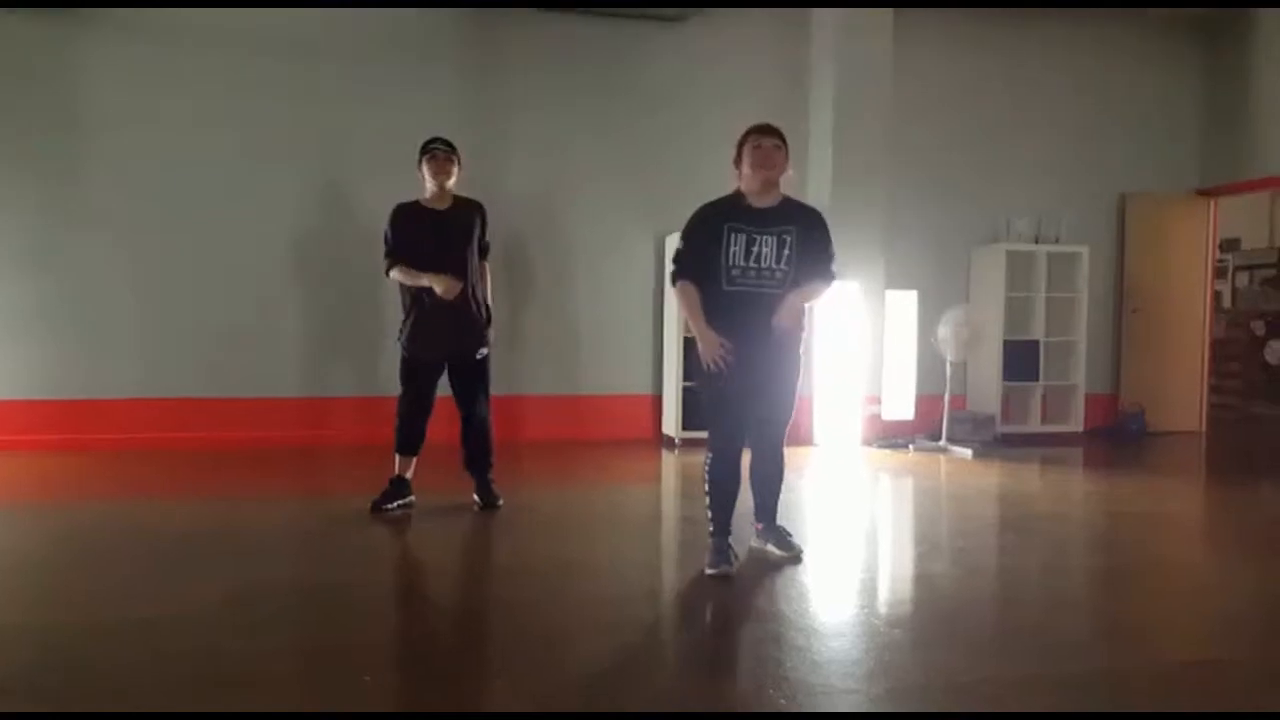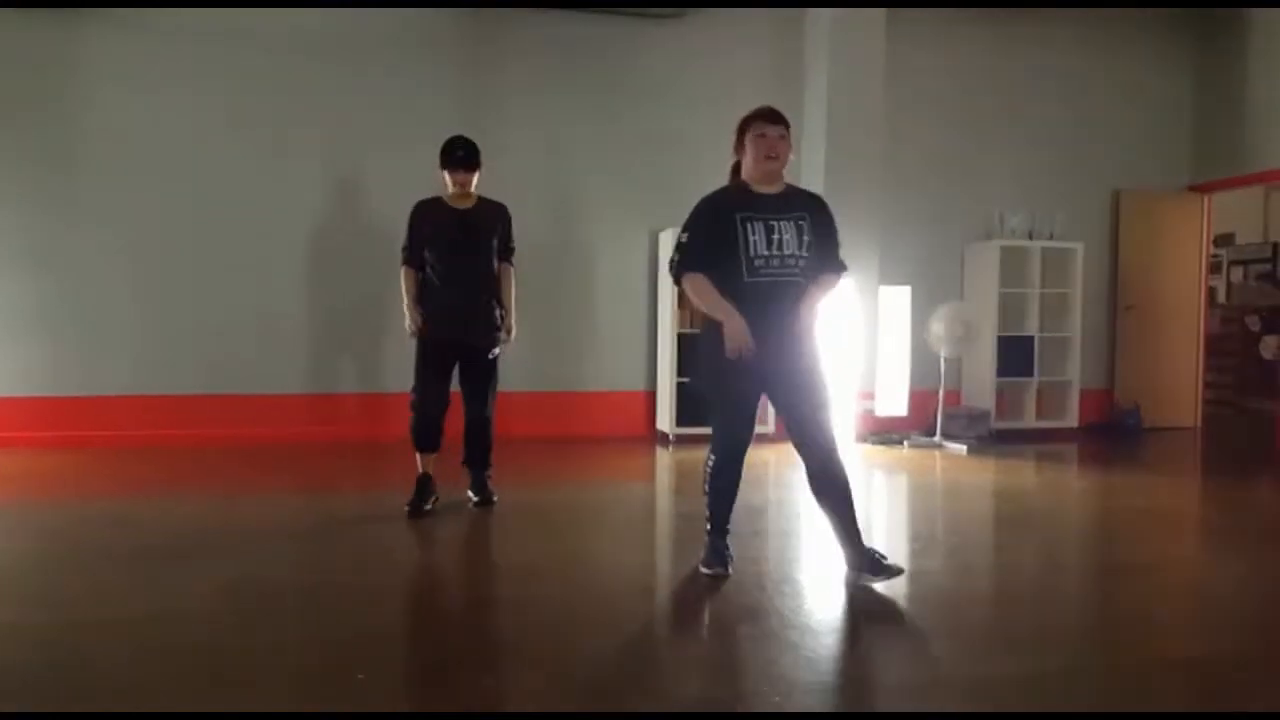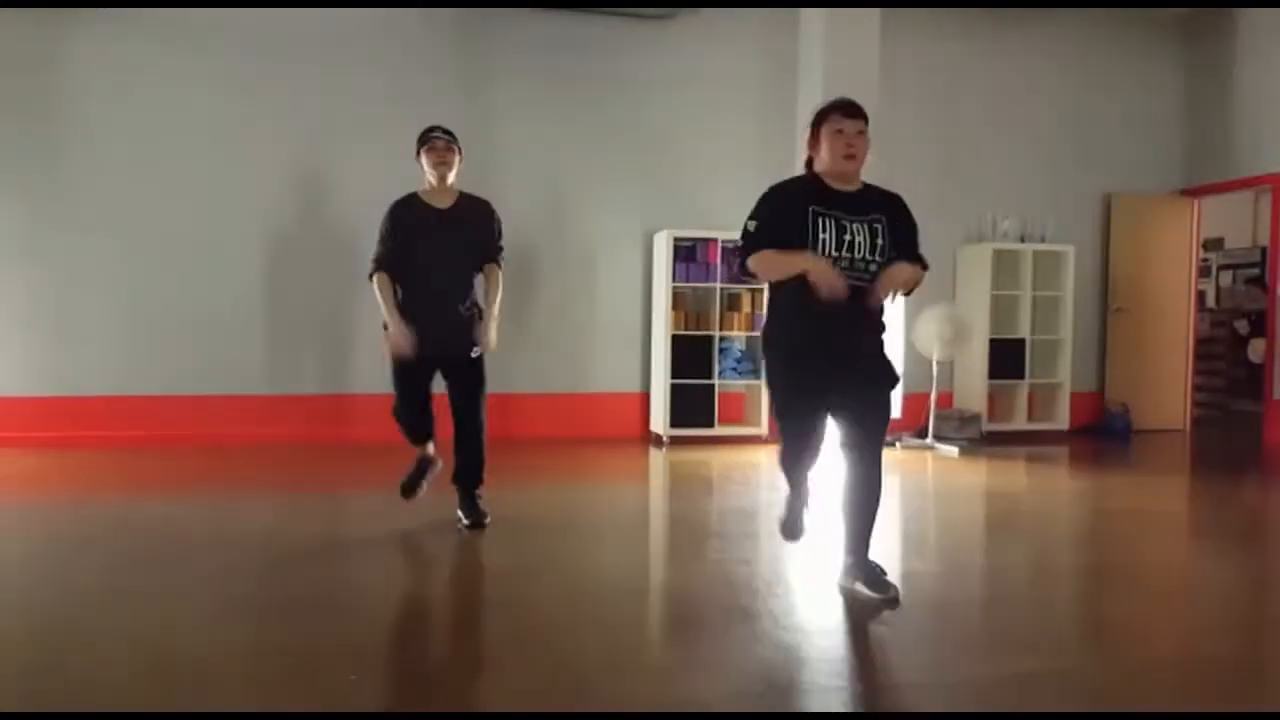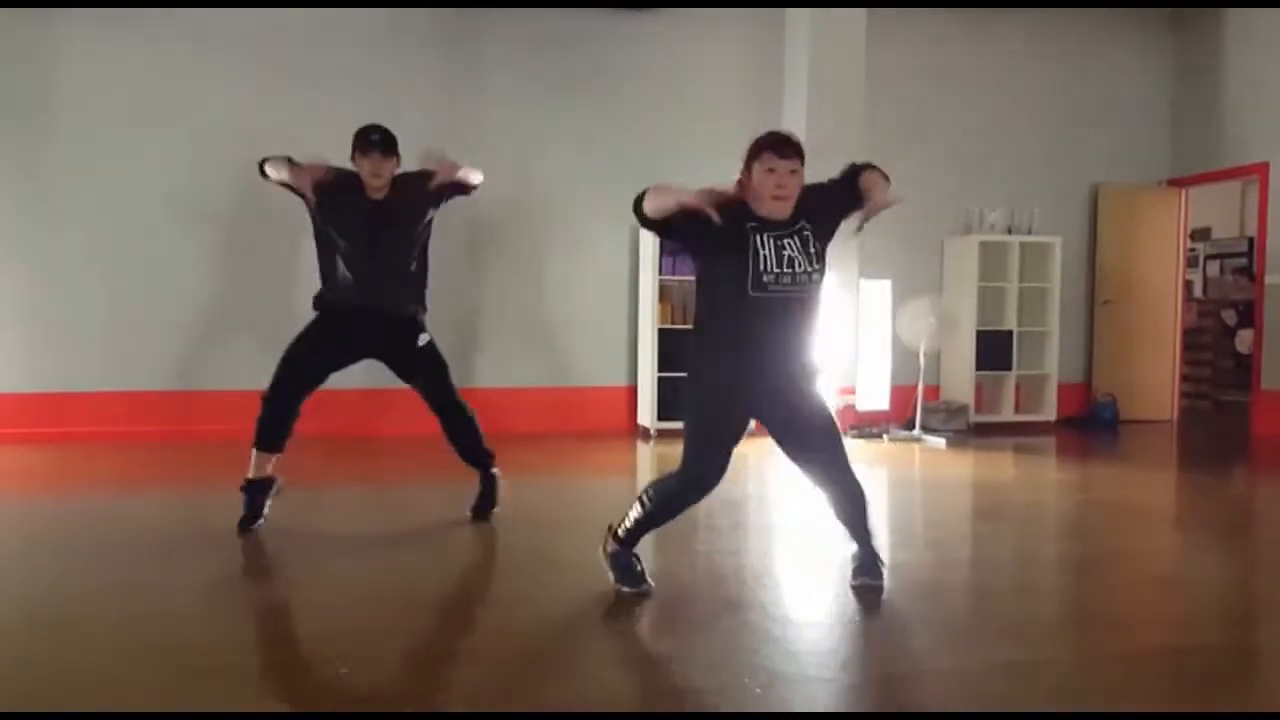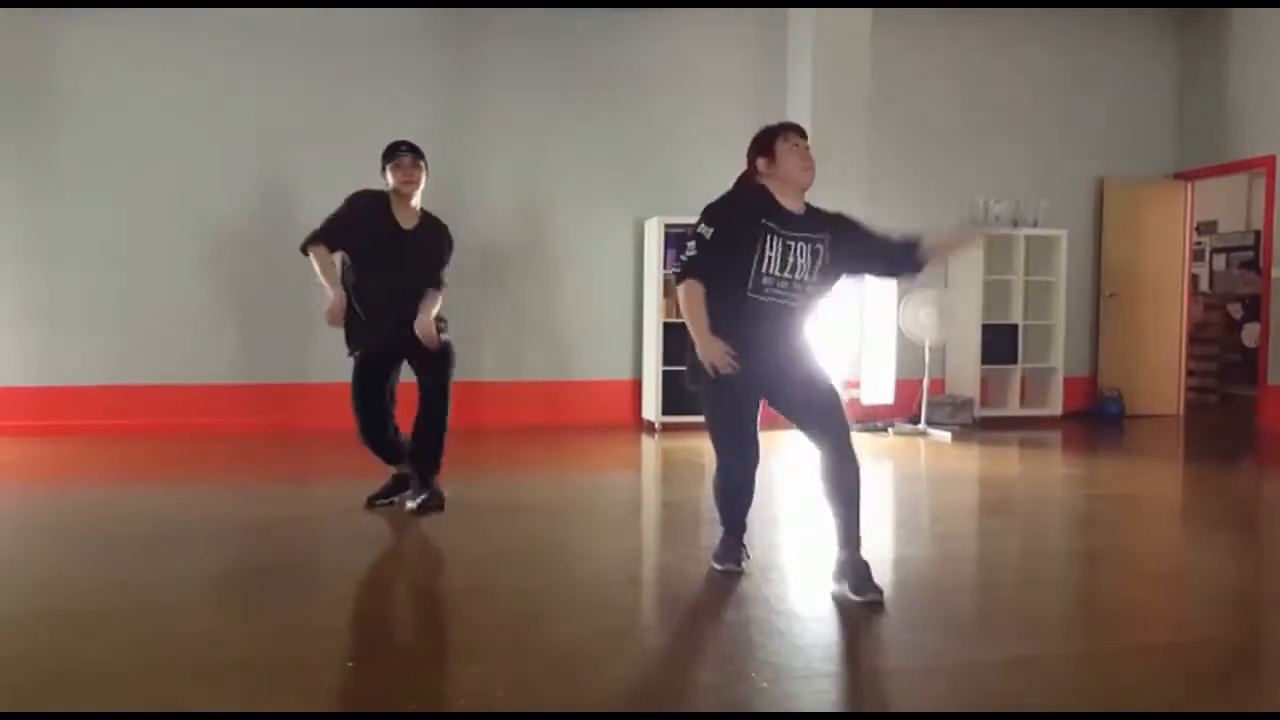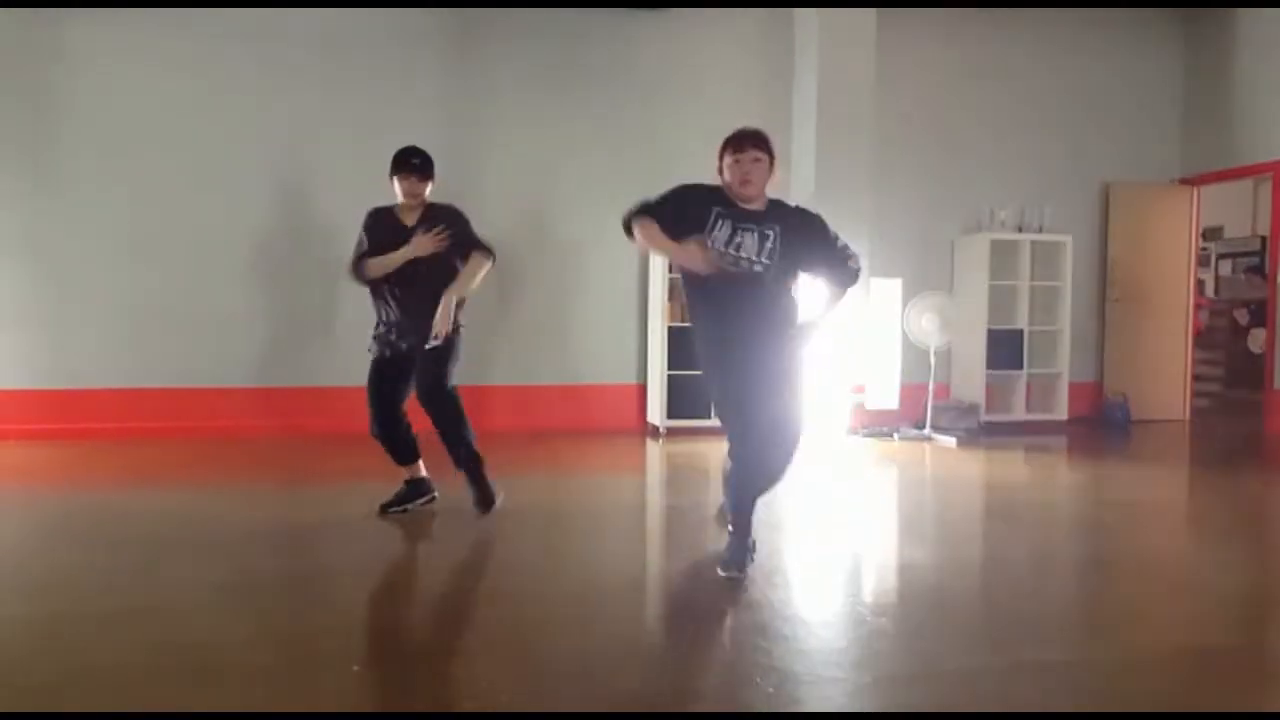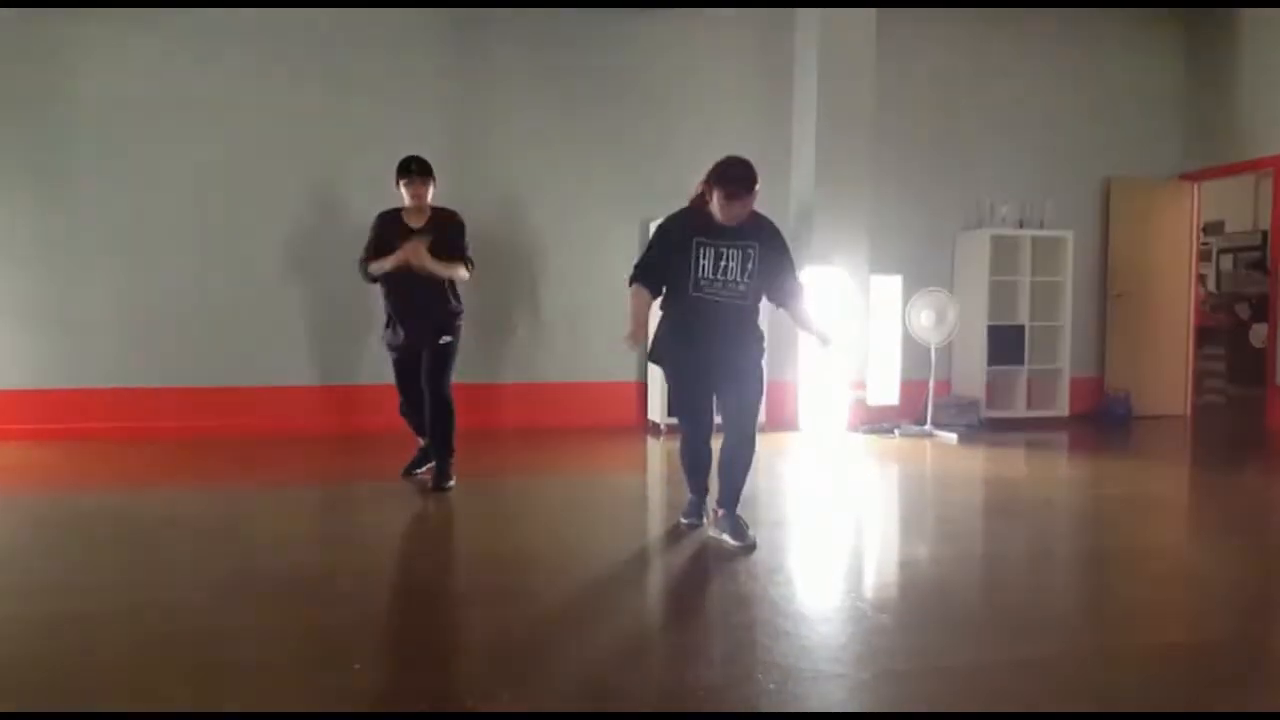
dt=0.7s
person 1, frame 1
left shoulder: (806, 220)
right shoulder: (712, 217)
left elbow: (823, 276)
right elbow: (684, 278)
left wrist: (795, 300)
right wrist: (702, 332)
left hip: (779, 349)
right hip: (723, 349)
left knee: (770, 441)
right knee: (724, 444)
left ankle: (767, 524)
right ankle: (720, 540)
person 1, frame 2
left shoulder: (812, 208)
right shoulder: (716, 209)
left elbow: (829, 269)
right elbow: (686, 272)
left wrist: (807, 302)
right wrist: (727, 316)
left hip: (793, 346)
right hip: (733, 350)
left knee: (819, 447)
right knee: (729, 447)
left ankle: (856, 551)
right ankle: (716, 541)
person 1, frame 3
left shoulder: (890, 207)
right shoulder: (787, 198)
left elbow: (914, 267)
right elbow: (755, 258)
left wrist: (898, 277)
right wrist: (807, 262)
left hip: (862, 350)
right hip: (796, 348)
left knee: (866, 457)
right knee: (799, 447)
left ankle: (857, 562)
right ankle: (798, 496)
person 1, frame 4
left shoulder: (816, 212)
right shoulder: (722, 220)
left elbow: (859, 177)
right elbow: (649, 207)
left wrist: (876, 191)
right wrist: (687, 198)
left hip: (787, 379)
right hip: (721, 374)
left knee: (833, 469)
right knee: (698, 474)
left ankle: (865, 551)
right ankle: (621, 544)
person 1, frame 5
left shoulder: (833, 229)
right shoulder: (734, 212)
left elbow: (896, 256)
right elbow: (691, 273)
left wrist: (961, 236)
right wrist: (702, 338)
left hip: (787, 355)
right hip: (726, 359)
left knee: (838, 448)
right knee: (737, 459)
left ankle: (850, 560)
right ankle: (732, 538)
person 1, frame 6
left shoulder: (798, 223)
right shoulder: (697, 203)
left elbow: (847, 266)
right elbow: (638, 221)
left wrist: (818, 320)
right wrist: (675, 251)
left hip: (775, 349)
right hip: (724, 351)
left knee: (780, 443)
right knee: (748, 444)
left ankle: (737, 516)
right ankle: (739, 533)
person 1, frame 7
left shoulder: (765, 234)
right shoulder: (678, 228)
left elbow: (787, 288)
right elbow: (644, 279)
left wrist: (813, 328)
right wrist: (639, 322)
left hip: (741, 349)
right hip: (686, 348)
left knee: (741, 431)
right knee: (694, 430)
left ankle: (727, 512)
right ankle: (697, 498)
person 2, frame 1
left shoulder: (474, 211)
right shoulder: (403, 215)
right elbow: (394, 269)
left wrist: (486, 310)
right wrist: (431, 281)
left hip: (470, 326)
right hip: (422, 328)
left knee: (476, 407)
right knee: (412, 405)
left ankle: (483, 481)
right ankle: (401, 483)
person 2, frame 2
left shoulder: (497, 214)
right shoulder: (424, 212)
left elbow: (504, 266)
right elbow: (410, 265)
left wrist: (509, 313)
right wrist: (410, 308)
left hip: (482, 324)
right hip: (435, 324)
left knee: (480, 404)
right knee: (426, 400)
left ankle: (479, 477)
right ankle: (425, 481)
person 2, frame 3
left shoulder: (481, 212)
right shoulder: (401, 212)
left elbow: (492, 268)
right elbow: (381, 271)
left wrist: (490, 318)
right wrist: (394, 321)
left hip: (463, 330)
right hip: (413, 330)
left knee: (470, 413)
right knee: (409, 406)
left ankle: (468, 495)
right ankle: (426, 455)
person 2, frame 4
left shoulder: (416, 189)
right shoulder: (335, 187)
left elbow: (473, 181)
right elbow: (271, 168)
left wrist: (455, 172)
right wrist: (293, 174)
left hip: (400, 320)
right hip: (343, 316)
left knee: (442, 397)
right knee: (286, 388)
left ankle: (487, 474)
right ankle: (261, 480)
person 2, frame 5
left shoulder: (436, 232)
right shoulder: (361, 207)
left elbow: (433, 286)
right elbow: (315, 244)
left wrist: (427, 315)
right wrist: (335, 290)
left hip: (419, 328)
right hip: (372, 333)
left knee: (437, 383)
right knee: (371, 418)
left ankle: (425, 480)
right ankle: (404, 472)
person 2, frame 6
left shoulder: (448, 218)
right shoulder: (378, 220)
left elbow: (482, 256)
right elbow: (362, 271)
left wrist: (452, 296)
right wrist: (410, 252)
left hip: (434, 330)
right hip: (391, 333)
left knee: (434, 394)
right knee: (383, 416)
left ankle: (474, 473)
right ankle: (418, 481)
person 2, frame 7
left shoulder: (449, 222)
right shoulder: (385, 223)
left elbow: (464, 270)
right elbow: (368, 269)
left wrist: (431, 264)
right wrist: (400, 256)
left hip: (441, 322)
right hip: (400, 325)
left knee: (436, 387)
right knee: (409, 395)
left ankle: (444, 462)
right ankle: (427, 446)
